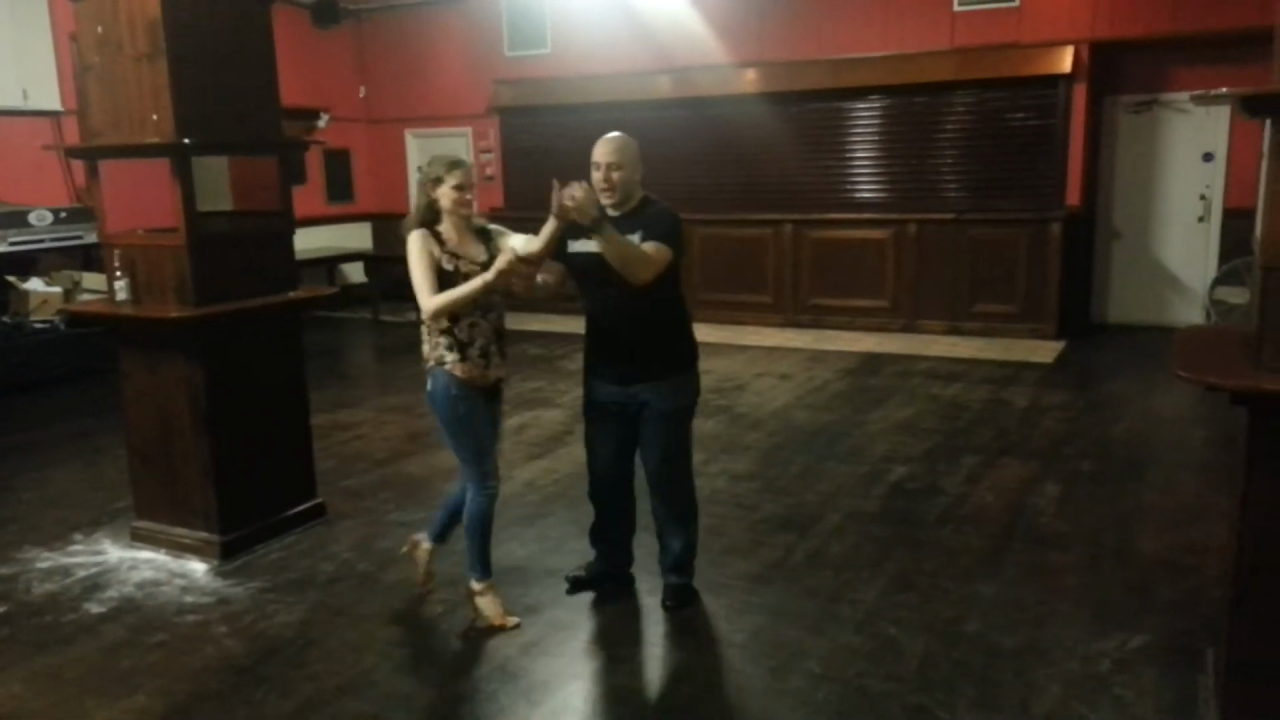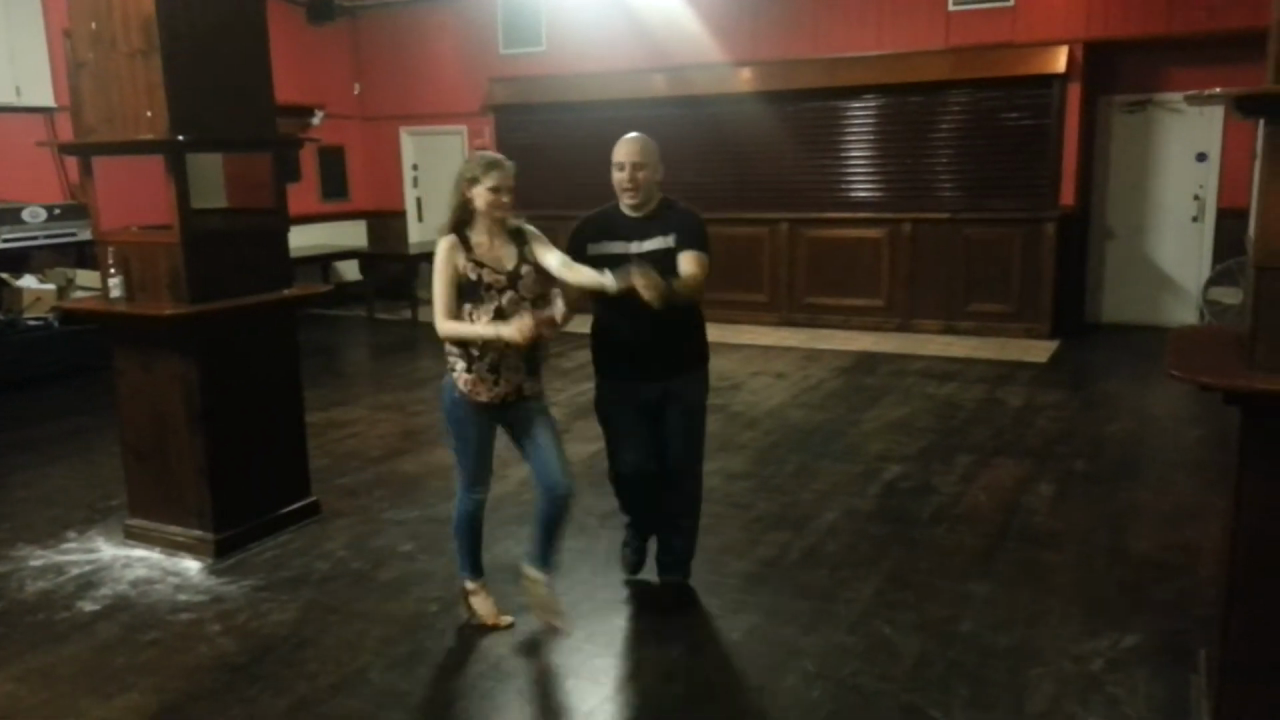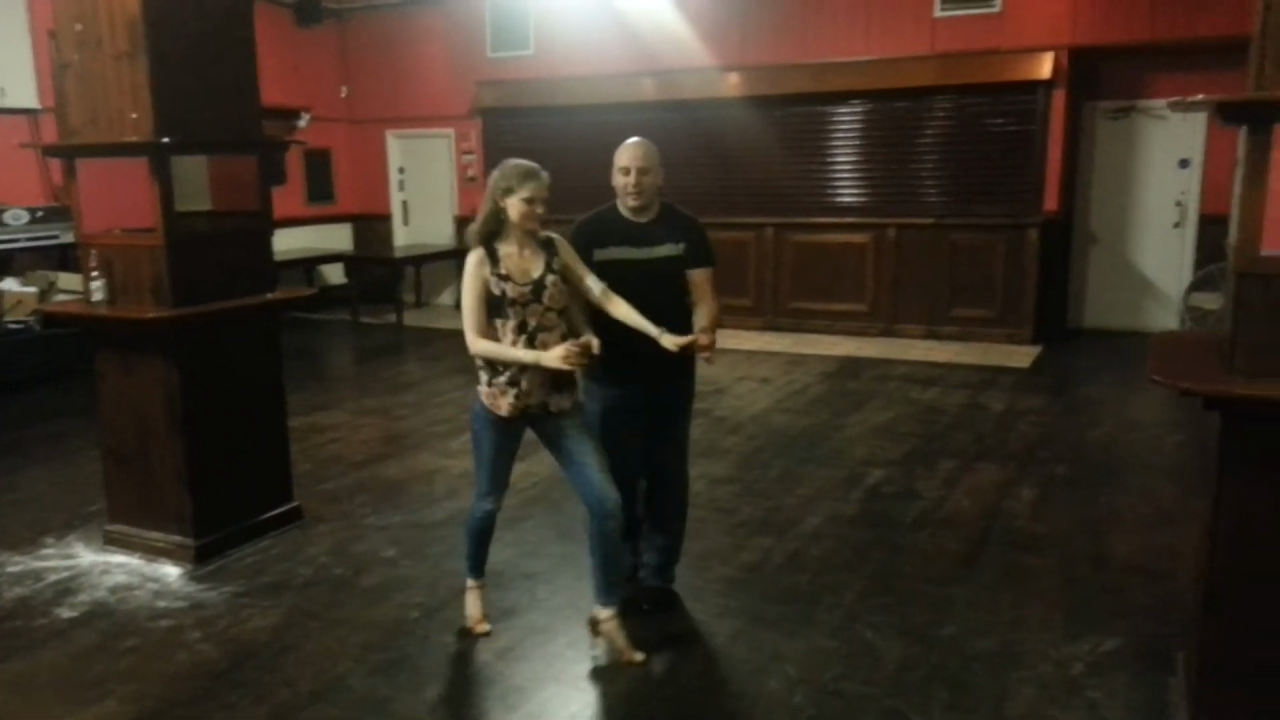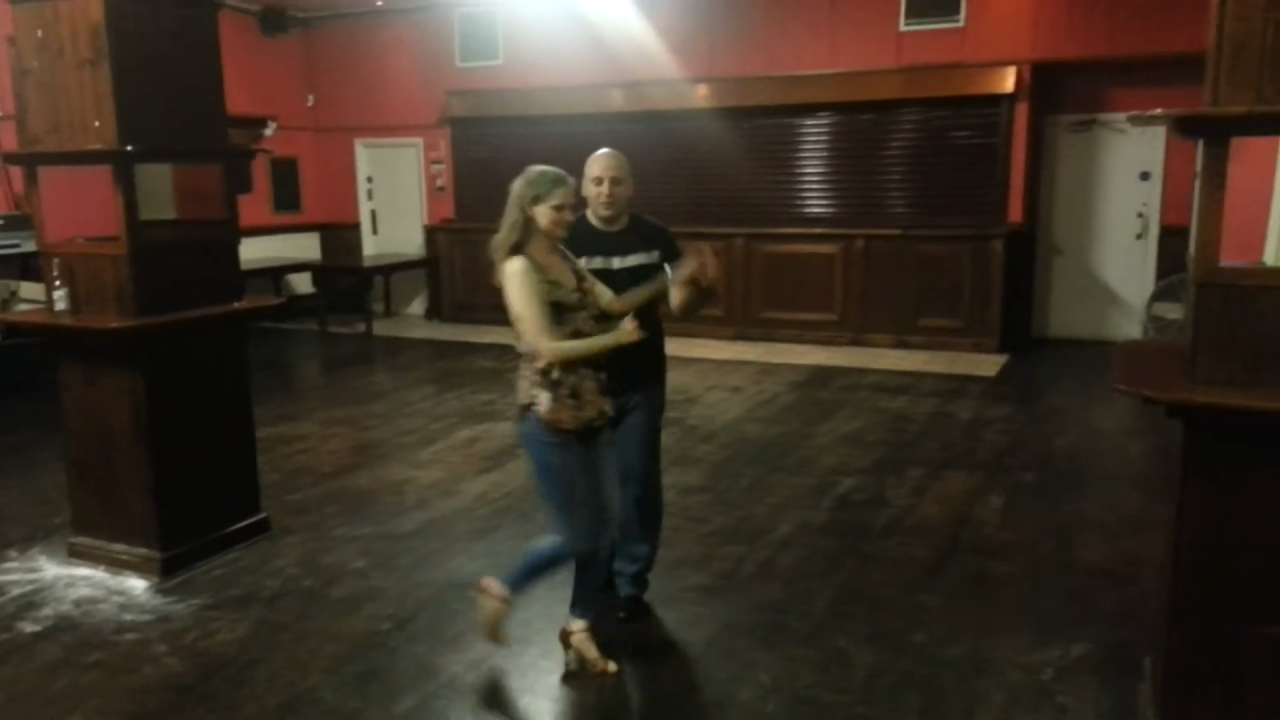
dt=0.2s
person 1, frame 1
left shoulder: (489, 235)
right shoulder: (422, 240)
left elbow: (531, 249)
right elbow: (431, 305)
left wrist: (555, 220)
right wrist: (490, 276)
left hip: (488, 373)
right hip: (451, 376)
left knee: (474, 478)
right knee: (484, 483)
left ankle: (426, 542)
right ankle: (480, 587)
person 1, frame 2
left shoulder: (525, 237)
right shoulder: (452, 247)
left elbow: (566, 268)
right elbow: (444, 324)
left wrist: (611, 281)
right wrist: (503, 333)
left hip: (522, 386)
right hip: (470, 387)
left knee: (559, 485)
right knee: (475, 490)
left ankle: (537, 573)
right ankle: (473, 585)
person 1, frame 3
left shoulder: (555, 248)
right shoulder: (481, 261)
left elbow: (603, 296)
right elbow: (475, 341)
left wrist: (659, 334)
right wrist: (541, 356)
left hip: (558, 399)
right hip: (499, 399)
left knee: (606, 504)
right knee: (488, 502)
left ankle: (606, 614)
right ankle: (474, 585)
person 1, frame 4
left shoulder: (563, 258)
right shoulder: (518, 268)
left elbow: (609, 304)
right elbow: (548, 347)
left wrist: (667, 281)
right wrist: (615, 338)
left hip: (585, 408)
right hip: (547, 415)
left knee: (597, 525)
right knee: (574, 535)
left ankle: (579, 627)
right ankle: (501, 588)
person 2, frame 1
left shoulder: (660, 220)
right shoulder: (579, 227)
left elbow: (642, 270)
right elbow: (545, 279)
left wrist: (596, 225)
left hip: (662, 375)
right hip: (605, 376)
left knee: (667, 475)
right knee: (605, 472)
left ankle: (678, 574)
right ankle: (610, 563)
person 2, frame 2
left shoulder: (684, 222)
right shoulder: (591, 227)
left elbow: (695, 281)
left wrist: (665, 290)
left hip: (679, 374)
right hip: (618, 374)
left knee: (679, 471)
right knee: (630, 468)
left ankle: (674, 569)
right ankle: (640, 528)
person 2, frame 3
left shoulder: (686, 229)
right shoulder: (590, 231)
left elbow: (703, 296)
left wrist: (705, 331)
left hip: (669, 376)
right hip: (609, 379)
left knee: (667, 474)
right knee: (620, 473)
left ankle: (658, 572)
right ankle: (630, 553)
person 2, frame 4
left shoulder: (655, 238)
right shoulder: (564, 241)
left elbow: (678, 303)
left wrist: (694, 280)
left hip: (640, 385)
left knee: (638, 482)
left ankle: (630, 582)
